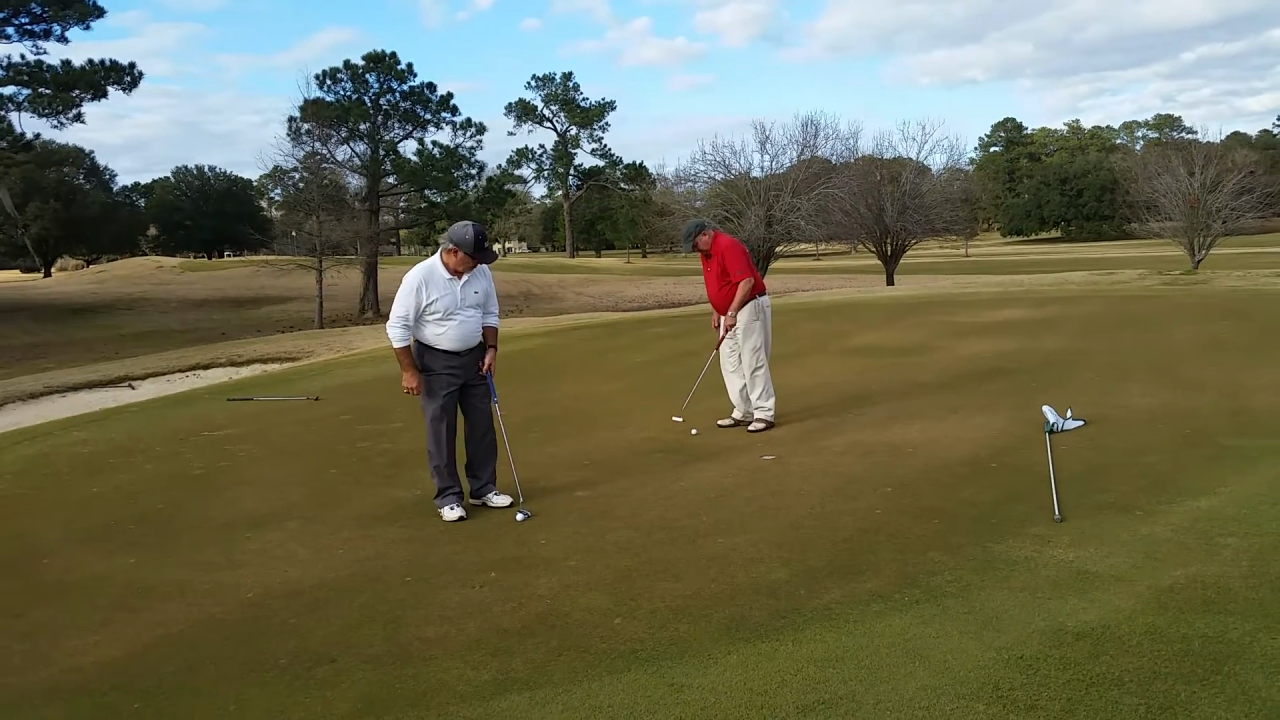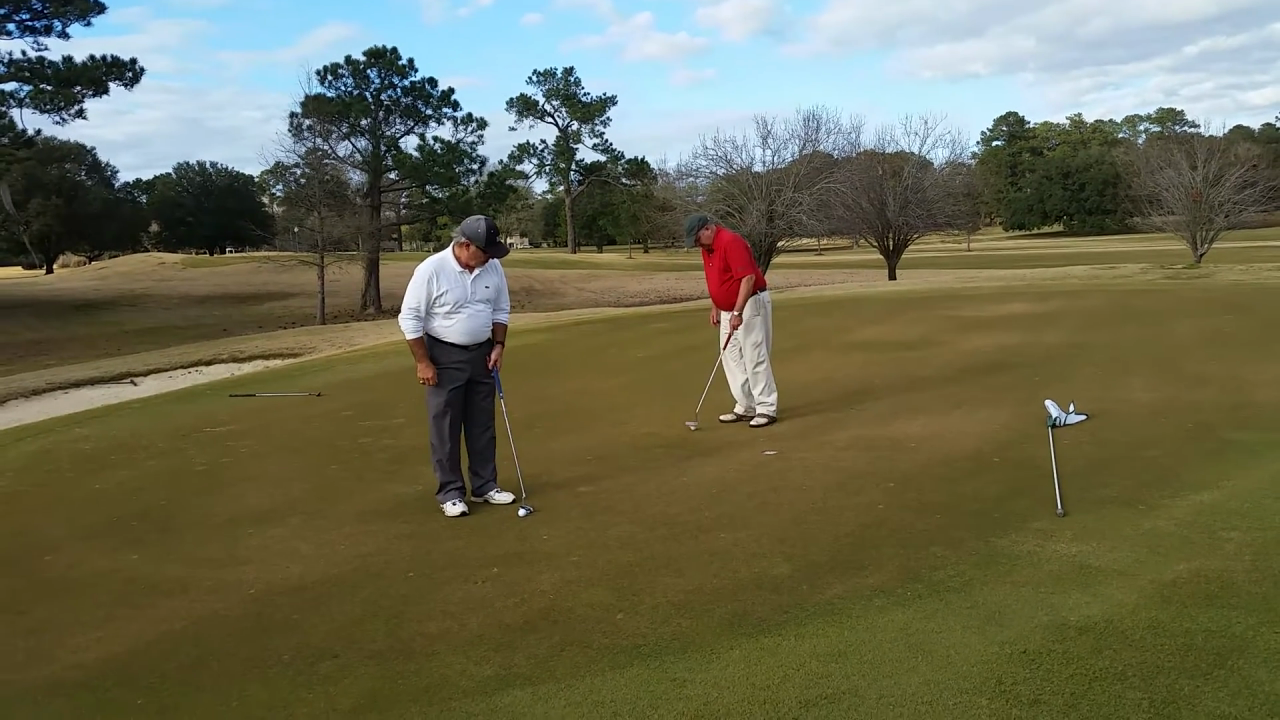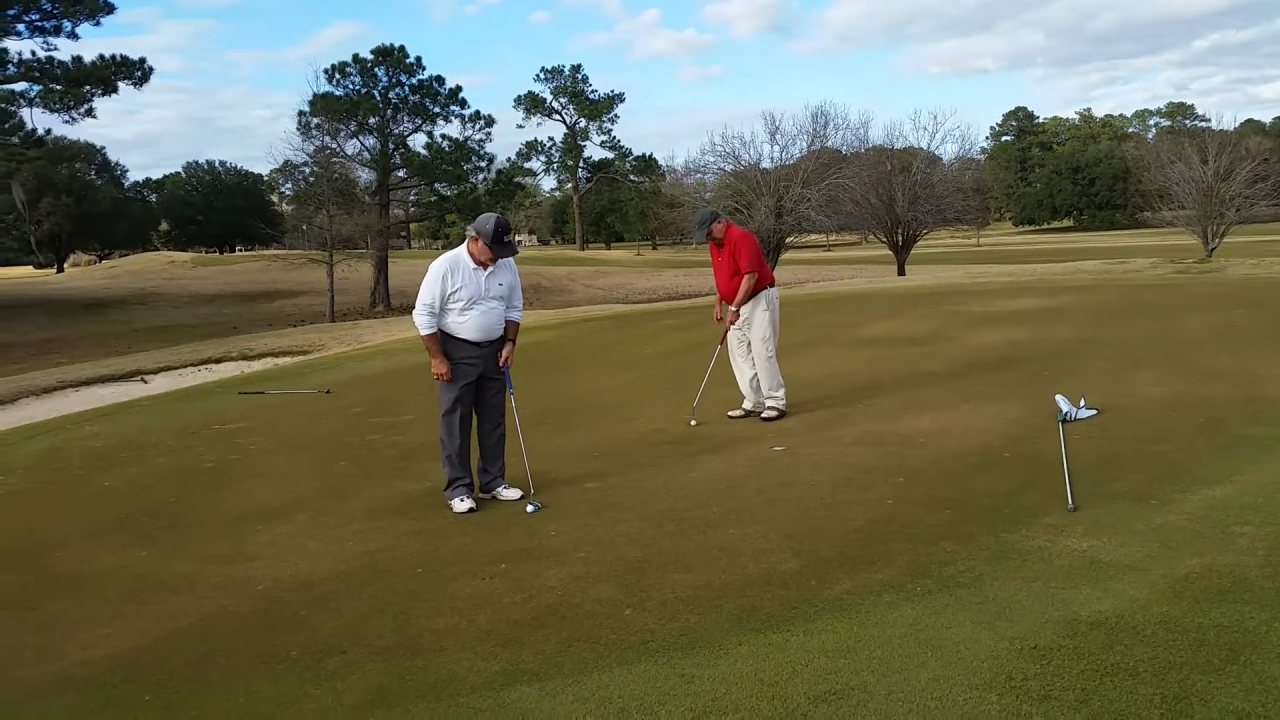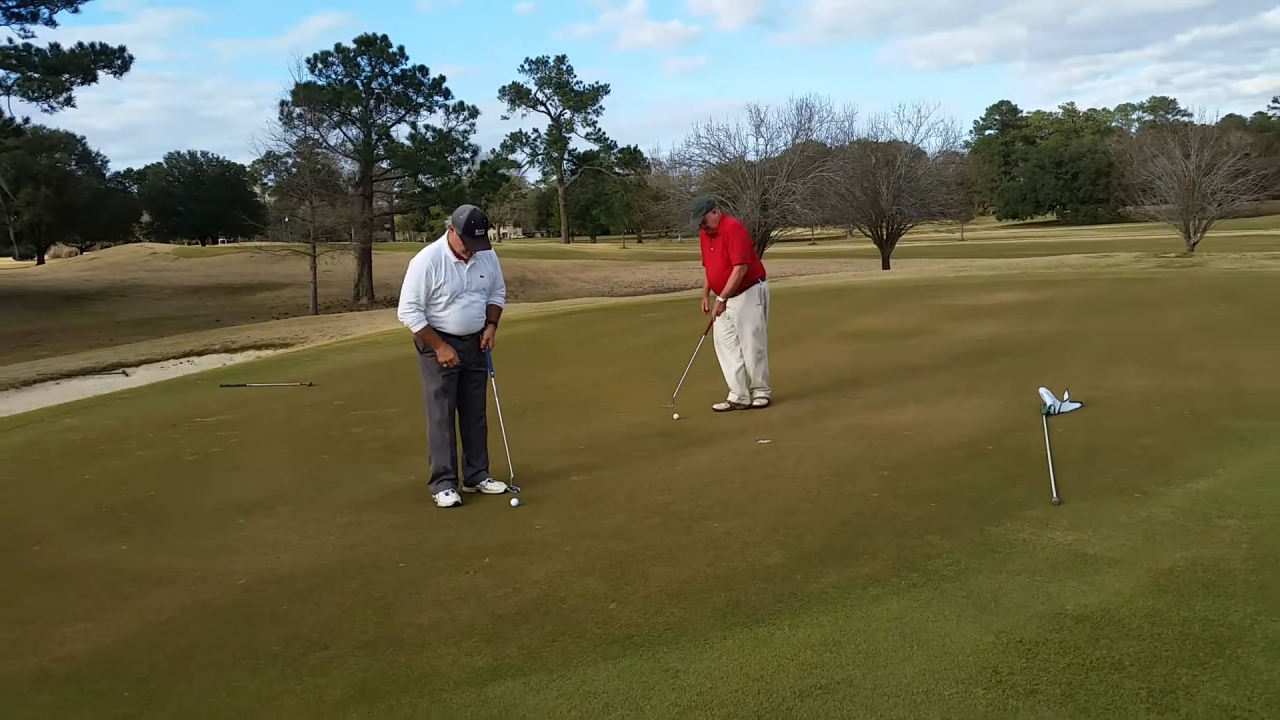
dt=0.4s
person 1, frame 1
left shoulder: (481, 272)
right shoulder: (420, 278)
left elbow: (490, 313)
right elbow: (398, 327)
left wrist: (491, 349)
right wrist: (409, 371)
left hip: (473, 358)
right hip: (436, 363)
left knee: (482, 425)
right knee: (441, 430)
left ankle: (483, 488)
right ankle: (448, 496)
person 1, frame 2
left shoulder: (493, 268)
right shoulder: (431, 270)
left elbow: (501, 310)
right elbow: (410, 319)
left wrist: (498, 346)
right wrist: (423, 362)
left hip: (481, 354)
right hip: (444, 356)
left knee: (483, 423)
right knee: (445, 426)
left ankle: (484, 485)
right ankle: (450, 492)
person 1, frame 3
left shoulder: (506, 265)
right shoulder: (446, 266)
left elbow: (513, 308)
right elbow: (424, 315)
left wrist: (509, 343)
right wrist: (437, 357)
left hip: (493, 351)
right hip: (457, 352)
left knee: (493, 419)
right knee: (455, 422)
left ankle: (492, 481)
right ankle: (458, 488)
person 1, frame 4
left shoulder: (487, 256)
right shoulder: (427, 261)
left elbow: (496, 293)
right elbow: (409, 311)
left wrist: (491, 325)
right wrist: (440, 347)
left hip: (474, 343)
right hip: (439, 345)
left knee: (475, 412)
right knee: (441, 415)
left ankle: (476, 475)
right ankle: (443, 482)
person 2, frame 1
left shoulder: (728, 246)
right shoulder: (706, 252)
left elbow: (746, 282)
left wrist: (731, 313)
right wrist: (717, 311)
left hip: (750, 309)
right hip: (729, 313)
left knee: (754, 362)
right knee: (731, 364)
left ankle: (764, 414)
right ankle: (743, 412)
person 2, frame 2
left shoulder: (731, 242)
right shoulder: (707, 247)
left elbow: (748, 278)
left wrist: (738, 312)
right wrist: (715, 306)
left hip: (750, 305)
right hip: (728, 310)
left knee: (755, 357)
right knee: (732, 359)
left ankle: (766, 408)
right ankle: (745, 407)
person 2, frame 3
left shoulder: (741, 237)
right shoulder: (715, 243)
left elbow: (750, 276)
left wrist: (734, 308)
right wrist: (719, 303)
left hip: (759, 300)
right hip: (737, 305)
left knee: (763, 351)
right knee: (740, 354)
left ankle: (775, 402)
right ankle: (754, 402)
person 2, frame 4
left shoulder: (734, 228)
right shoulder: (705, 234)
left elbow: (740, 268)
left wrist: (721, 298)
right wrist: (705, 294)
left hip: (749, 293)
right hip: (726, 297)
left knee: (752, 345)
right knee: (725, 346)
left ankle: (761, 391)
right ankle: (739, 395)
